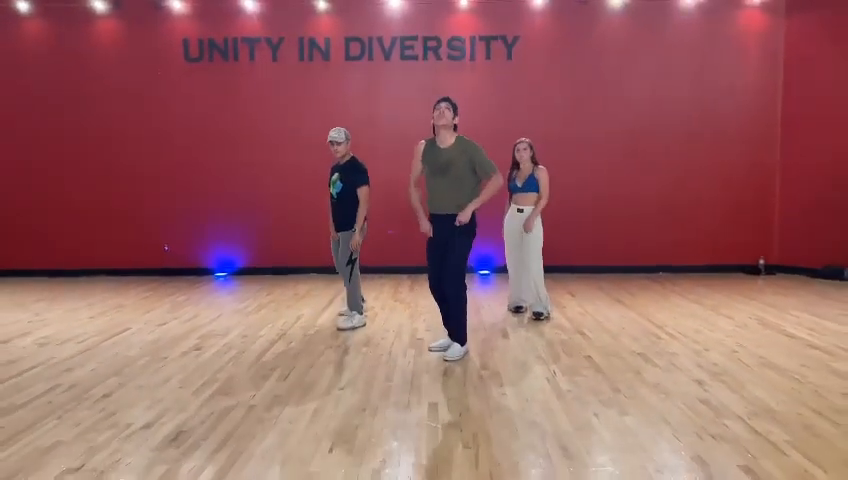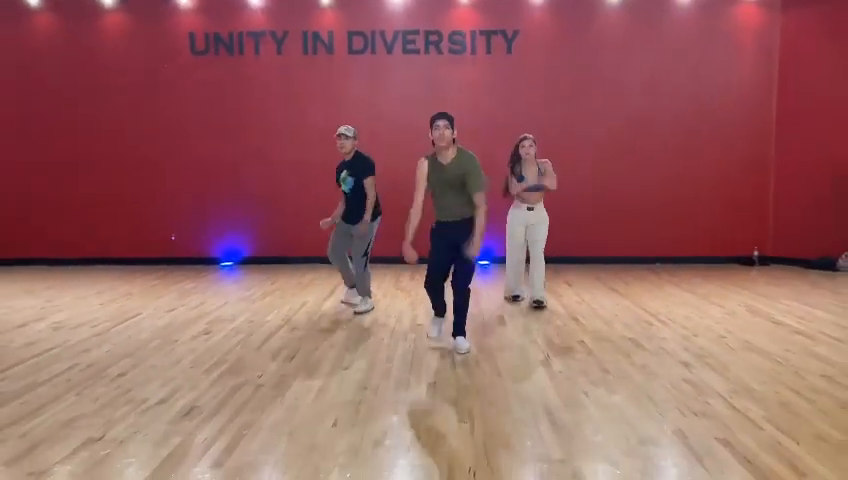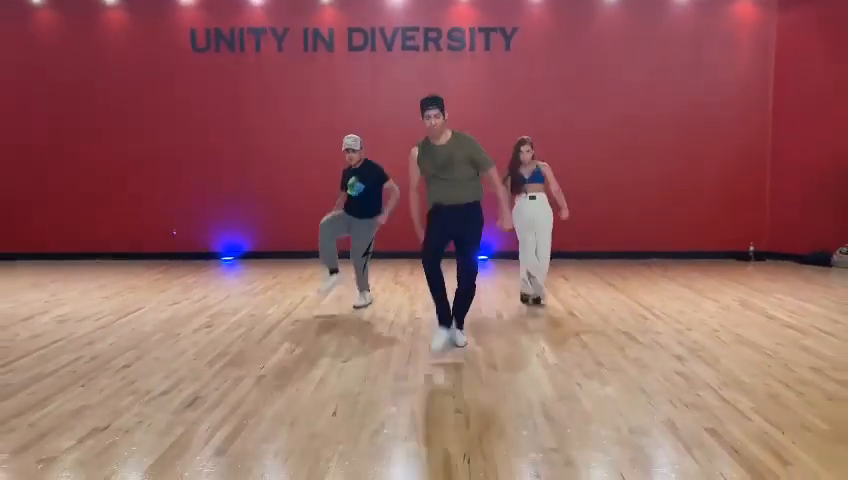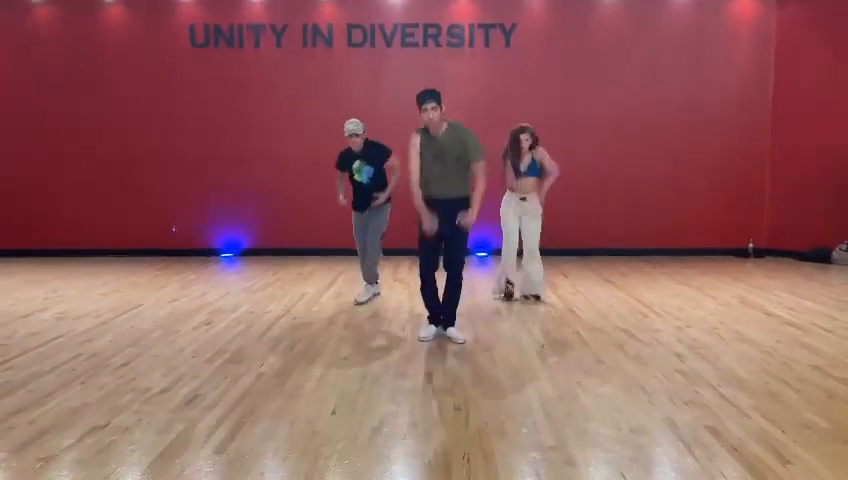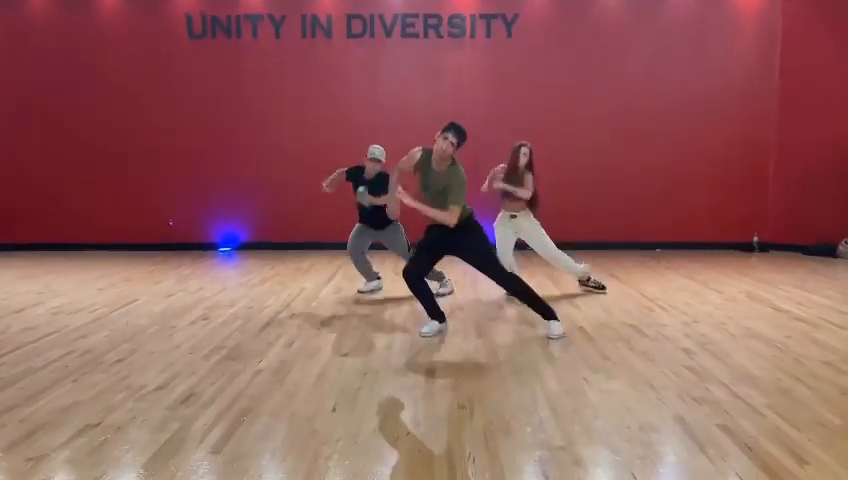
dt=0.4s
person 1, frame 1
left shoulder: (469, 148)
right shoulder: (423, 148)
left elbow: (496, 180)
right elbow: (413, 186)
left wrist: (470, 208)
right wrist: (421, 217)
left hip: (461, 224)
right hip: (435, 223)
left knee: (453, 280)
right knee: (435, 283)
left ankle: (460, 341)
right ankle: (452, 334)
person 1, frame 2
left shoulder: (468, 161)
right shoulder: (425, 163)
left elbow: (481, 204)
right elbow: (418, 203)
left wrist: (476, 240)
right wrist: (407, 241)
left hip: (468, 226)
right hip: (443, 228)
left knee: (461, 283)
right knee: (433, 281)
left ankle: (459, 334)
right ankle: (439, 314)
person 1, frame 3
left shoulder: (466, 143)
right shoulder: (418, 151)
left elbow: (493, 176)
right elbow: (414, 192)
left wrist: (505, 212)
right wrist: (418, 228)
left hip: (468, 213)
right hip: (439, 213)
left knee: (467, 274)
right knee: (429, 261)
left ankle: (458, 325)
right ankle: (445, 325)
person 1, frame 4
left shoulder: (462, 133)
right shoulder: (417, 139)
left elbow: (479, 171)
right elbow: (414, 181)
left wrist: (474, 210)
right wrist: (423, 213)
left hip: (459, 206)
right hip: (431, 208)
left knee: (454, 267)
right knee: (426, 267)
left ankle: (449, 324)
right ankle: (435, 321)
person 1, frame 5
left shoulder: (456, 176)
right shoulder: (419, 155)
left elbow: (451, 219)
right elbow: (397, 171)
left wrist: (413, 203)
right wrist: (394, 197)
left hip: (465, 229)
right hip: (437, 230)
left knee: (501, 276)
right knee: (411, 274)
left ankle: (550, 317)
right ankle: (438, 320)
person 2, frame 1
left shoulder: (357, 169)
right shoulder: (335, 169)
left elbow: (364, 202)
left wrist: (357, 231)
right wrist: (332, 224)
left hip: (351, 228)
right hip: (338, 227)
left knee: (348, 267)
right knee: (342, 266)
left ankle: (357, 314)
right ankle: (357, 304)
person 2, frame 2
left shoulder: (364, 162)
right shoulder: (341, 167)
left elbow: (371, 191)
left wrist: (367, 218)
right wrist: (332, 218)
left hip: (365, 218)
right hip: (347, 218)
left knee: (359, 258)
right knee: (334, 253)
left ankle: (366, 299)
right ankle: (353, 289)
person 2, frame 3
left shoulder: (373, 169)
right shoulder: (347, 173)
left elbow: (395, 192)
left wrist: (385, 214)
right wrist: (334, 210)
left hip: (368, 219)
right hip: (347, 215)
left knee: (359, 257)
right knee: (326, 227)
left ankle: (365, 293)
right ankle: (333, 273)
person 2, frame 4
left shoulder: (376, 148)
right shoulder: (344, 156)
left elbow: (396, 167)
right elbow: (340, 174)
left wrist: (388, 191)
right wrist: (341, 194)
left hip: (379, 204)
right hip: (359, 207)
left knee: (373, 243)
right knee: (362, 246)
left ankle: (370, 285)
right ankle: (372, 283)
person 2, frame 5
left shoulder: (385, 180)
right shoulder: (355, 172)
left elbow: (394, 214)
right elbow: (342, 173)
left wrist: (373, 200)
right wrist: (329, 182)
left hip: (387, 225)
right hip: (365, 225)
left knee: (409, 256)
right knee: (353, 250)
left ankle: (442, 280)
right ankle: (373, 280)
person 3, frame 1
left shoulder: (540, 171)
right shoulder: (512, 173)
left elbow: (544, 197)
right elbow: (509, 199)
left wrist: (532, 218)
right wrist: (504, 222)
left hip: (532, 218)
right hip: (512, 218)
left knee: (532, 263)
right knee: (514, 262)
left ankle: (539, 306)
right ankle: (518, 301)
person 3, frame 2
left shoulder: (545, 165)
right shoulder: (514, 168)
left elbow: (553, 185)
right elbow: (513, 190)
left wrist: (538, 180)
right wrist: (527, 182)
left hip: (538, 214)
right hip: (518, 213)
left knee: (537, 254)
right knee: (515, 254)
left ankle: (538, 295)
right ankle: (514, 290)
person 3, frame 3
left shoulder: (543, 167)
right shoulder: (513, 172)
left elbow: (555, 188)
right elbow: (509, 193)
left wrist: (564, 206)
left hip: (542, 207)
right hip: (522, 209)
left knee: (543, 252)
right knee: (527, 246)
left ankle: (536, 289)
right ankle: (528, 288)
person 3, frame 4
left shoulder: (538, 153)
right shoulder: (510, 157)
left elbow: (554, 171)
right elbow: (510, 181)
left wrist: (542, 190)
left hip: (531, 203)
right hip: (511, 202)
left knee: (531, 247)
right knee: (510, 245)
left ankle: (532, 288)
right ankle: (508, 284)
person 3, frame 5
left shoulder: (527, 176)
right shoulder: (504, 170)
left elbow: (527, 195)
right elbow: (493, 175)
left wrist: (505, 186)
right wrist: (487, 184)
left hip: (524, 220)
right hip: (504, 220)
left knee: (550, 251)
right knee: (504, 257)
left ankle: (583, 276)
